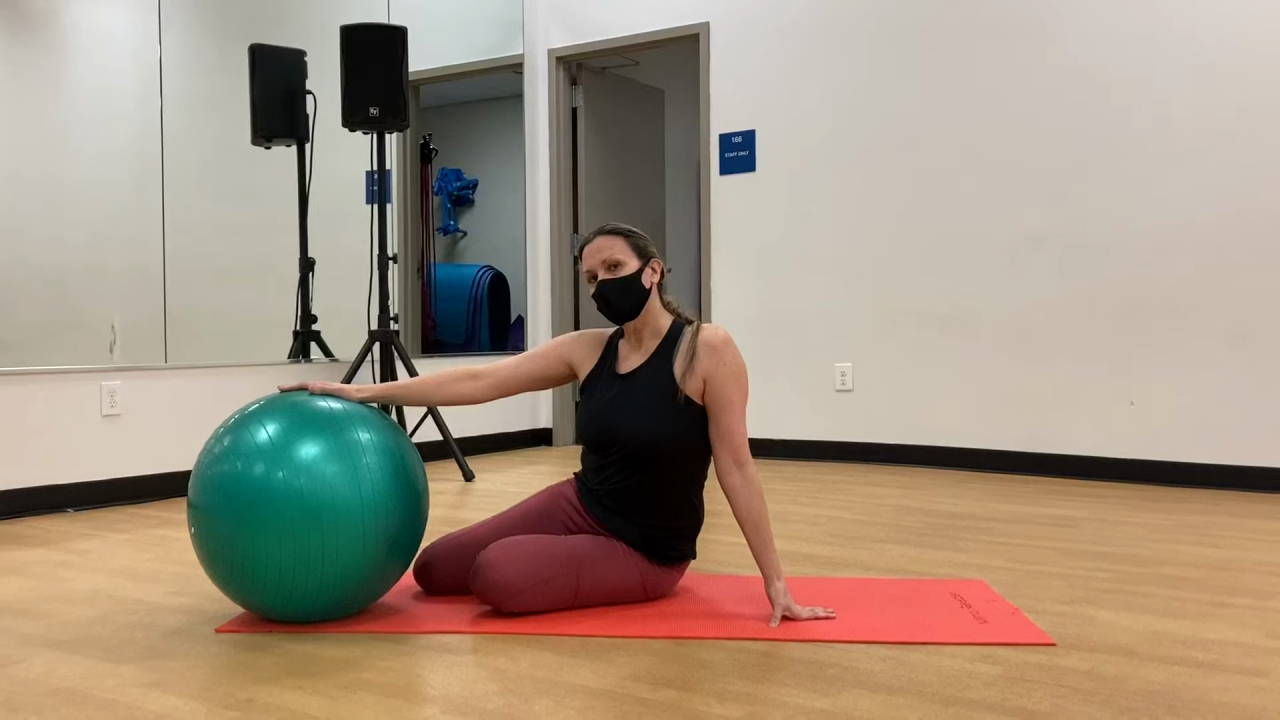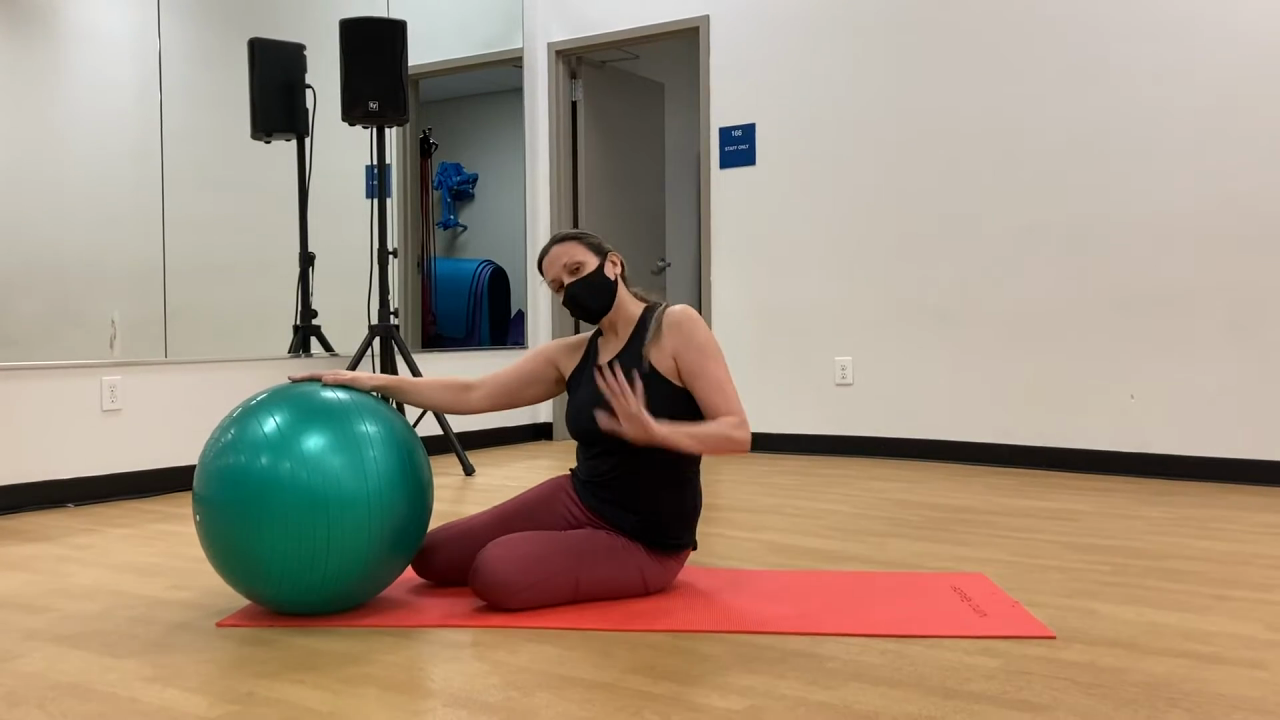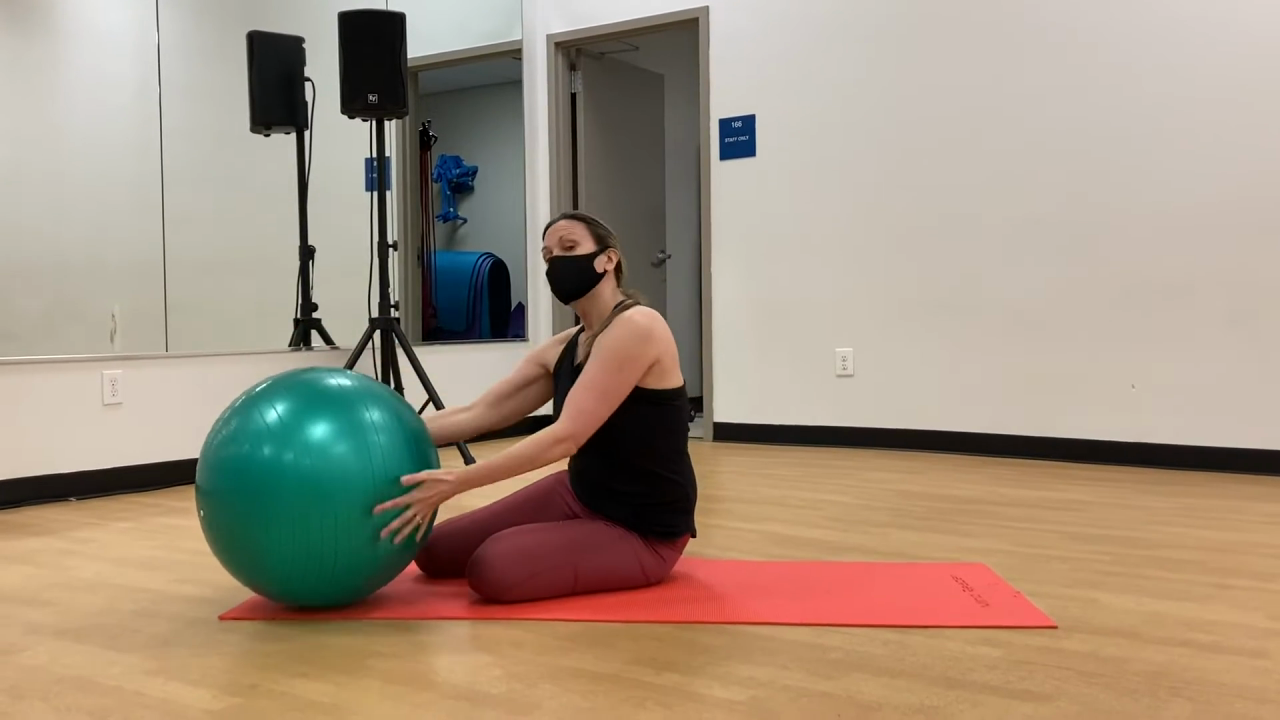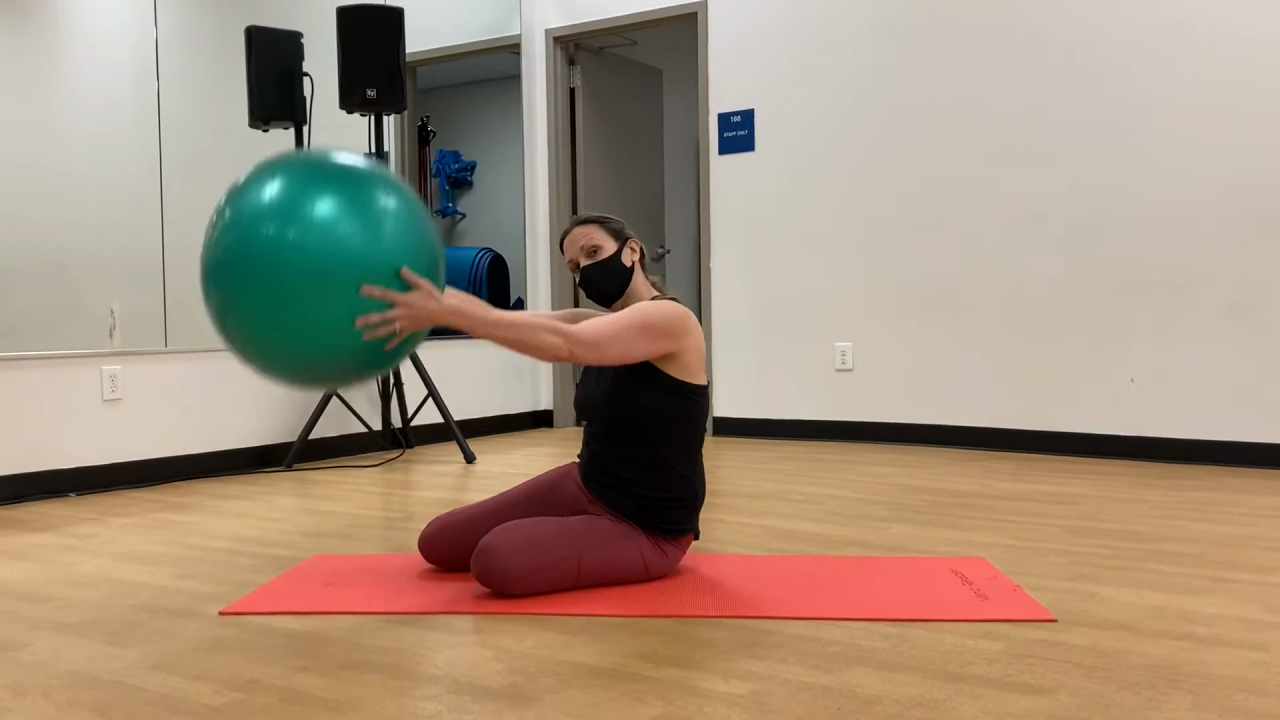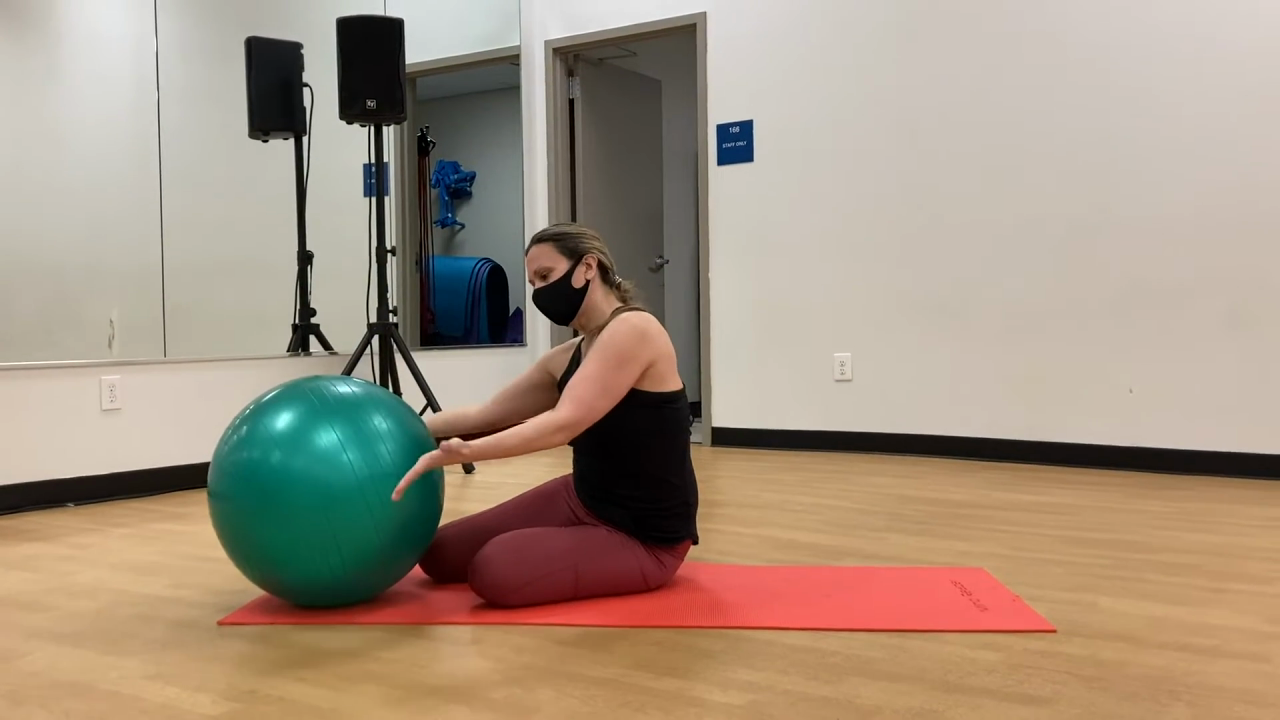
dt=1s
person 1, frame 1
left shoulder: (707, 349)
right shoulder: (587, 350)
left elbow: (736, 468)
right elbow: (480, 382)
left wrist: (776, 583)
right wrist: (363, 392)
left hip: (646, 550)
right hip: (579, 507)
left knee: (497, 578)
right knee: (435, 570)
left ankle: (631, 586)
right ankle: (574, 564)
person 1, frame 2
left shoulder: (675, 326)
right shoulder: (568, 356)
left elbow: (736, 433)
right elbow: (472, 395)
left wrist: (654, 432)
right wrist: (372, 381)
left hip: (646, 541)
right hip: (577, 501)
left knee: (495, 574)
right knee: (433, 557)
left ankle: (627, 574)
right ankle: (577, 554)
person 1, frame 3
left shoulder: (635, 328)
right shoulder: (562, 349)
left elbow: (565, 436)
right elbow: (478, 415)
left wrist: (456, 482)
left hip: (642, 533)
left knee: (492, 570)
right knee: (434, 554)
left ankle: (629, 567)
right ankle: (575, 549)
person 1, frame 4
left shoulder: (670, 319)
right shoulder: (599, 327)
left elbow: (565, 346)
right elbow: (502, 321)
left wrist: (444, 311)
left hip: (647, 529)
left knee: (497, 561)
right knee: (438, 544)
right ankle: (582, 541)
person 1, frame 5
left shoulder: (633, 330)
right shoulder: (568, 357)
left elbow: (564, 424)
right elbow: (486, 415)
left wrist: (464, 453)
left hip: (643, 538)
left knee: (495, 573)
right knee: (441, 556)
right ankle: (580, 548)
